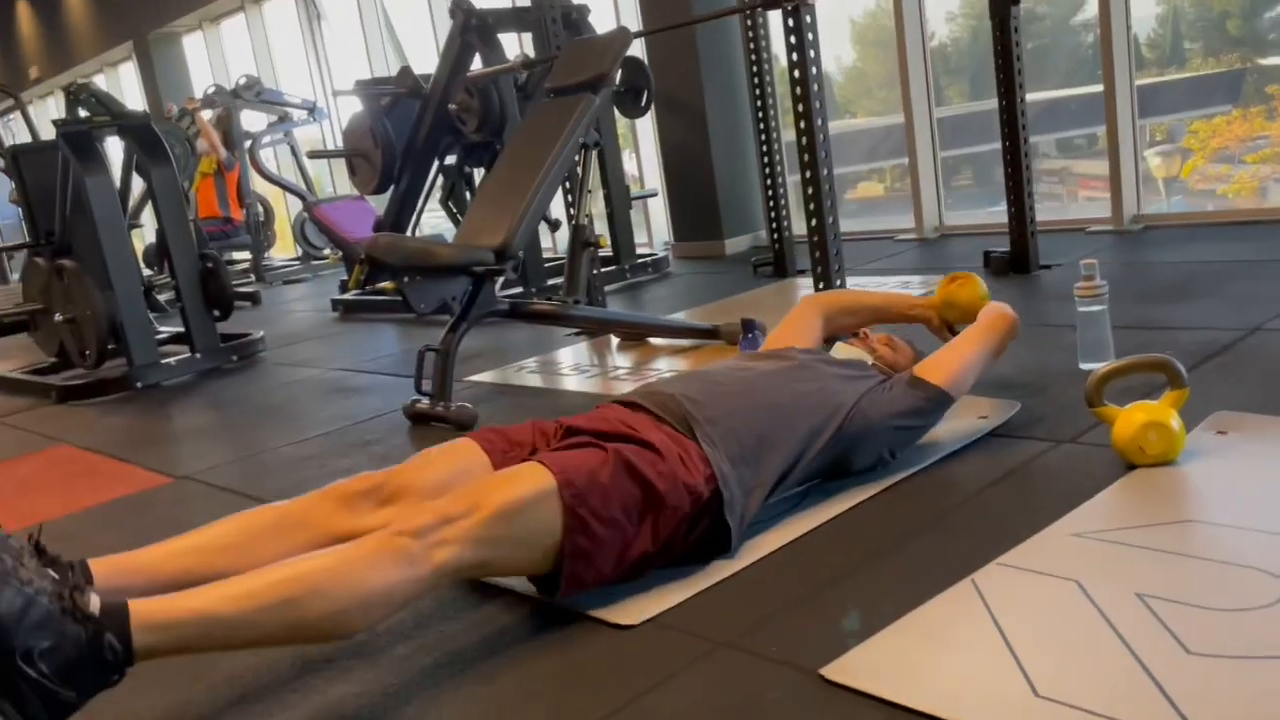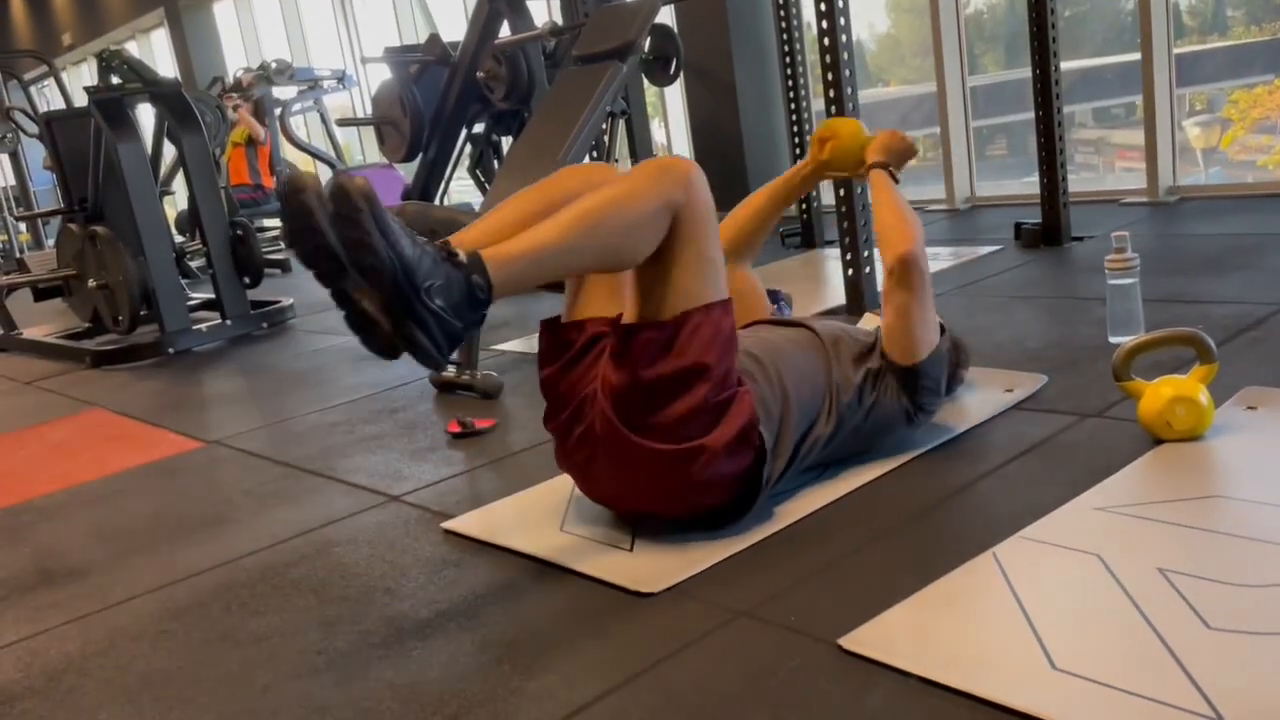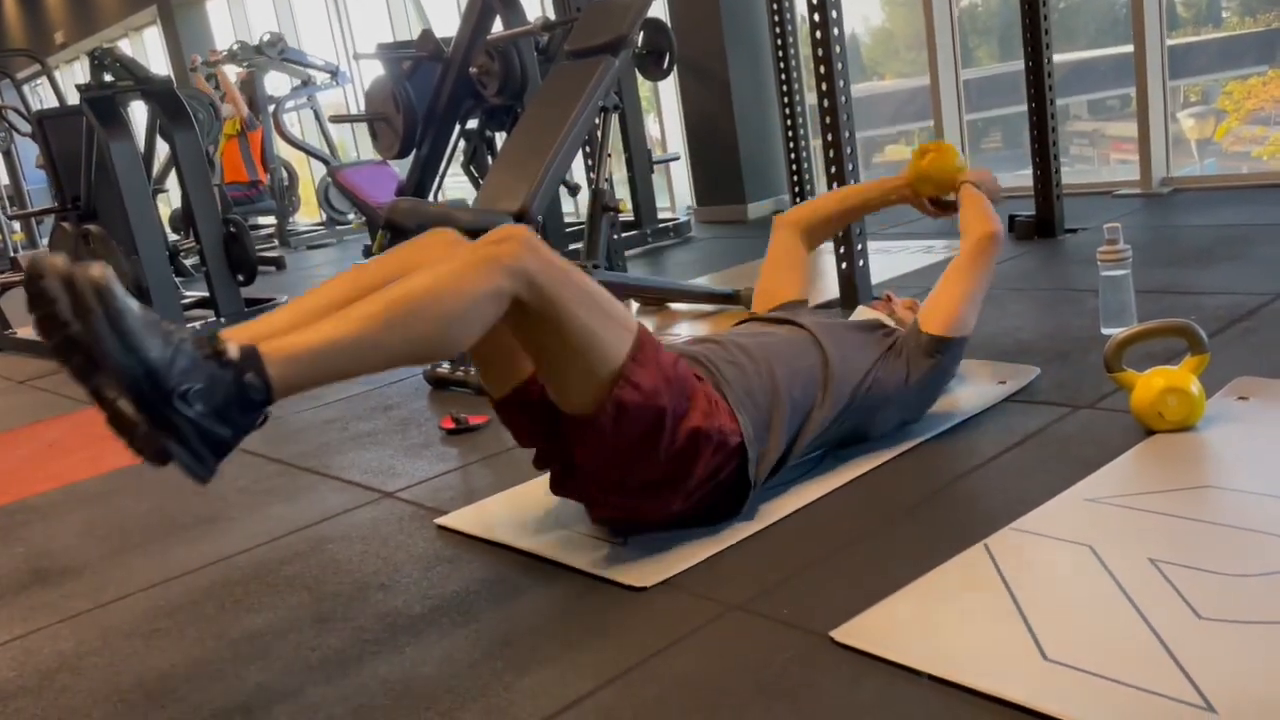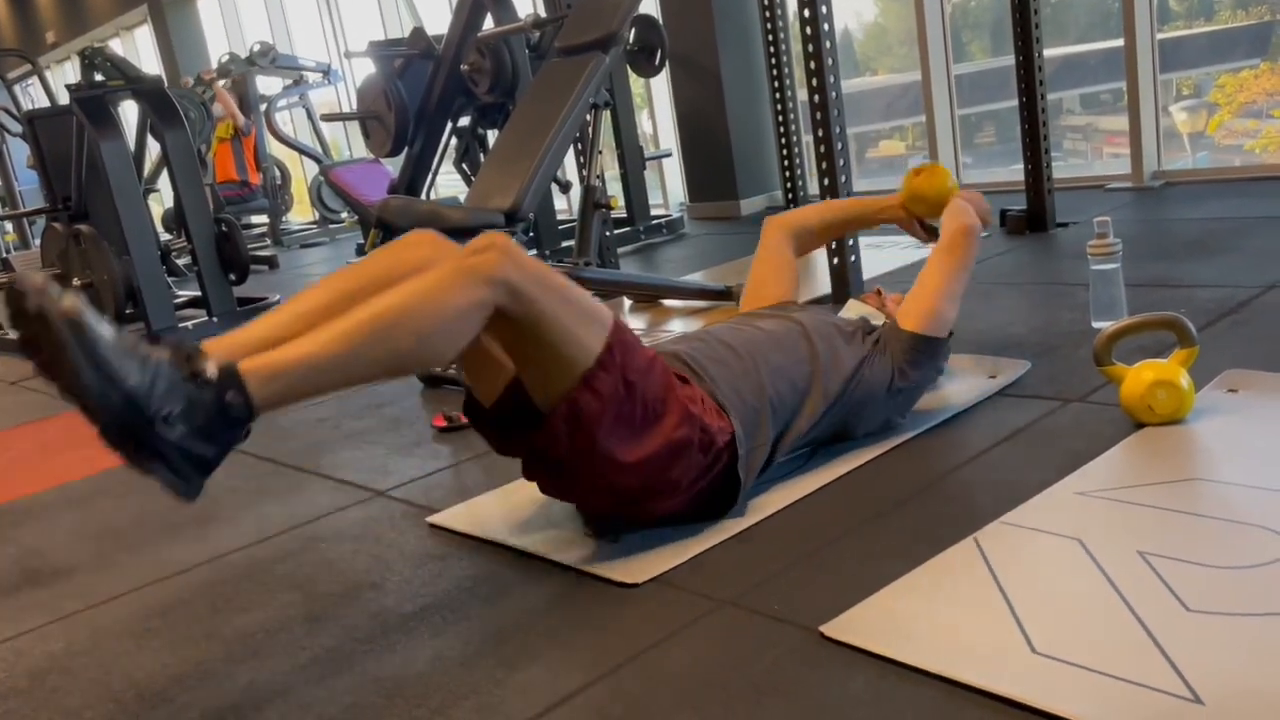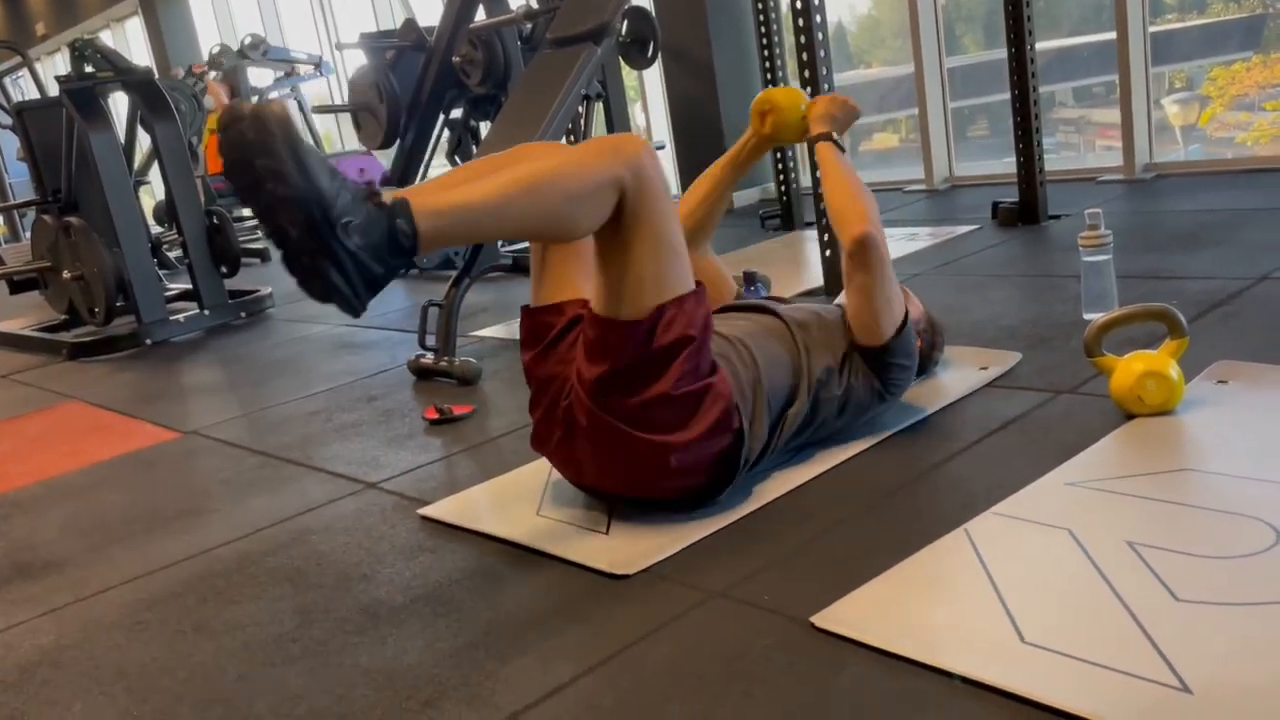
dt=1s
person 1, frame 1
left shoulder: (880, 406)
right shoulder: (802, 366)
left elbow: (982, 341)
right elbow: (816, 303)
left wrist: (985, 315)
right wrist: (928, 299)
left hip: (678, 477)
right hip: (609, 428)
left knee: (429, 541)
right knee: (371, 500)
right ankle: (83, 587)
person 1, frame 2
left shoulder: (908, 383)
right shoulder: (799, 337)
left elbow: (908, 263)
right elbow: (726, 246)
left wrist: (879, 171)
right wrist: (813, 169)
left hip: (692, 447)
right hip: (601, 428)
left knee: (674, 179)
right knee: (597, 181)
left ankle: (455, 296)
right ankle: (435, 283)
person 1, frame 3
left shoulder: (902, 370)
right shoulder: (798, 327)
left elbow: (983, 248)
right elbow: (794, 227)
left wrist: (971, 194)
right wrist: (900, 187)
left hip: (688, 454)
right hip: (604, 435)
left knee: (509, 254)
right knee: (444, 248)
left ankle: (230, 389)
right ankle: (206, 366)
person 1, frame 4
left shoulder: (889, 366)
right shoulder: (793, 323)
left elbow: (958, 251)
right elbow: (780, 227)
left wrist: (959, 214)
right wrist: (891, 204)
left hip: (674, 449)
right hip: (587, 436)
left knee: (494, 259)
right knee: (424, 252)
left ankle: (207, 409)
right ankle: (188, 376)
person 1, frame 5
left shoulder: (881, 365)
right shoulder: (771, 326)
left elbow: (863, 242)
right elbow: (684, 233)
left wrist: (824, 141)
right wrist: (753, 143)
left hip: (665, 431)
right hip: (580, 409)
left knee: (627, 158)
right knee: (552, 160)
left ankle: (378, 234)
right ankle: (369, 229)
